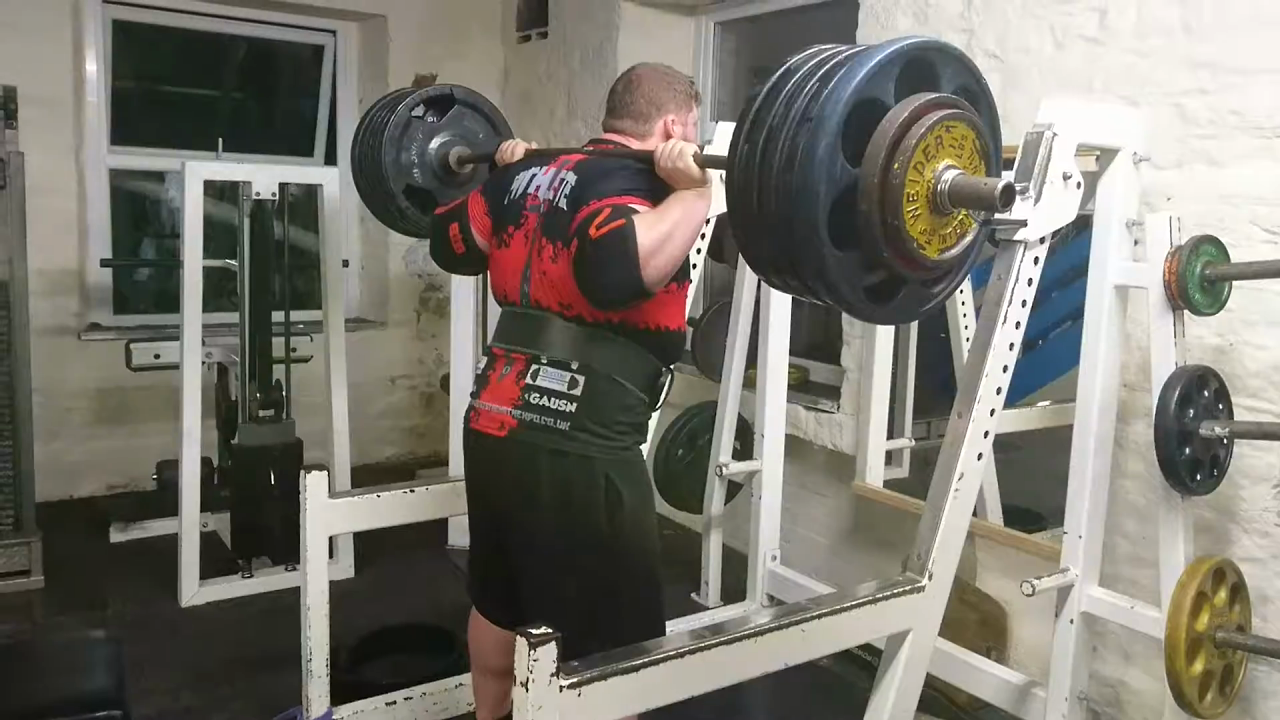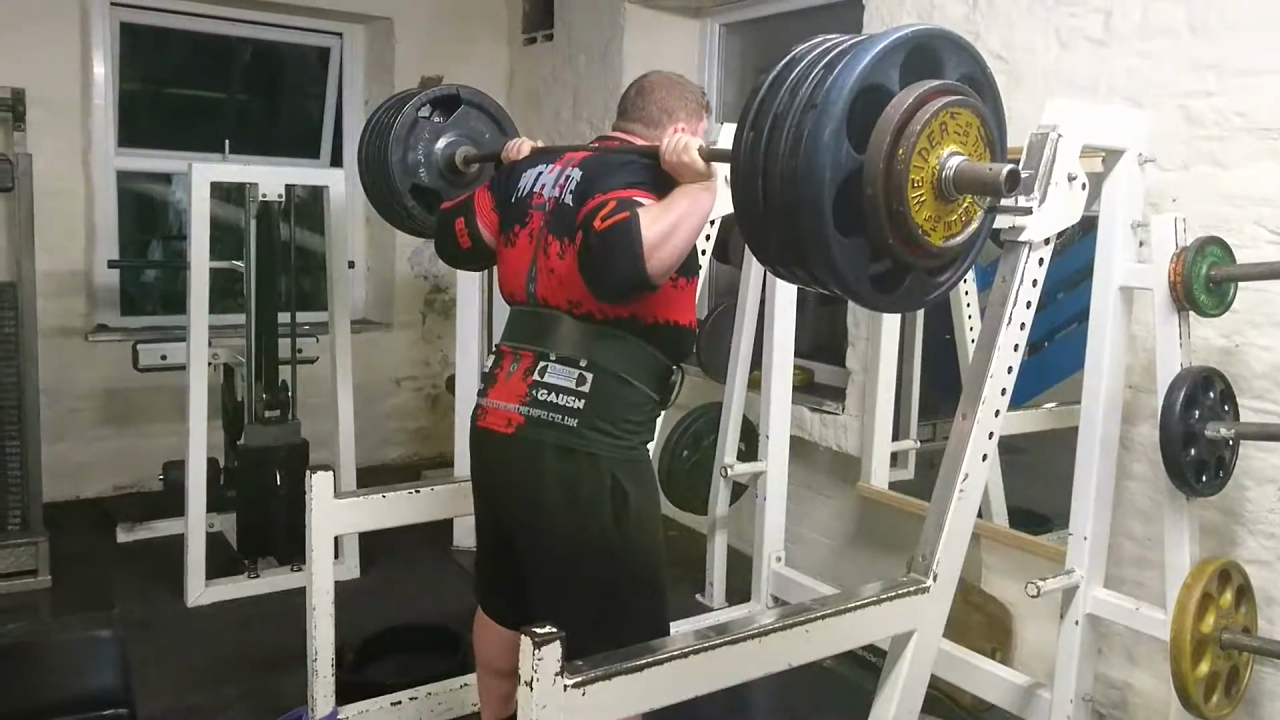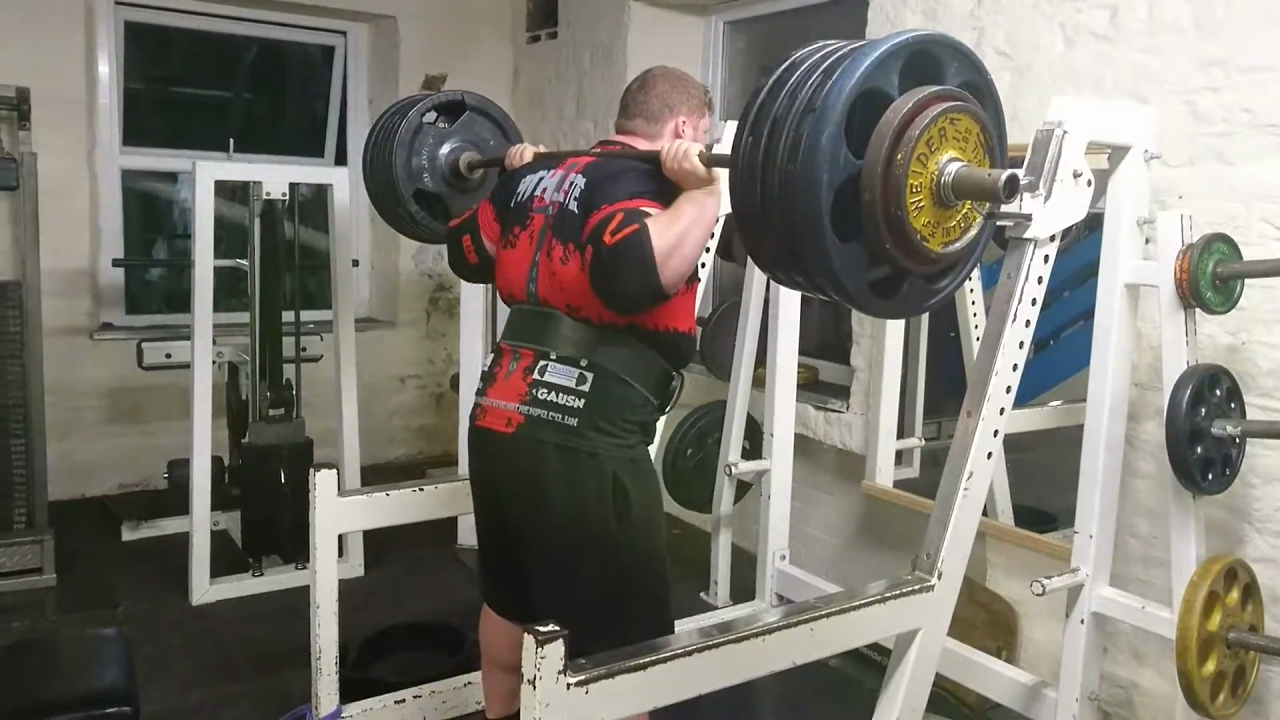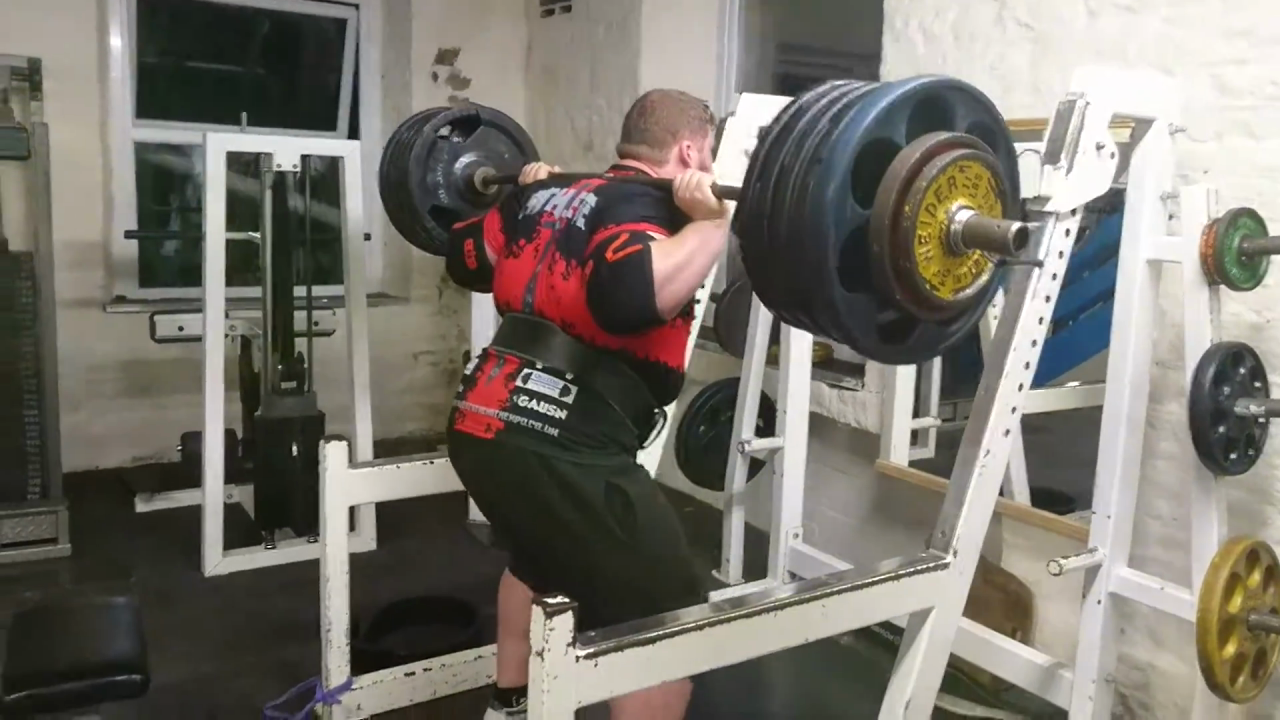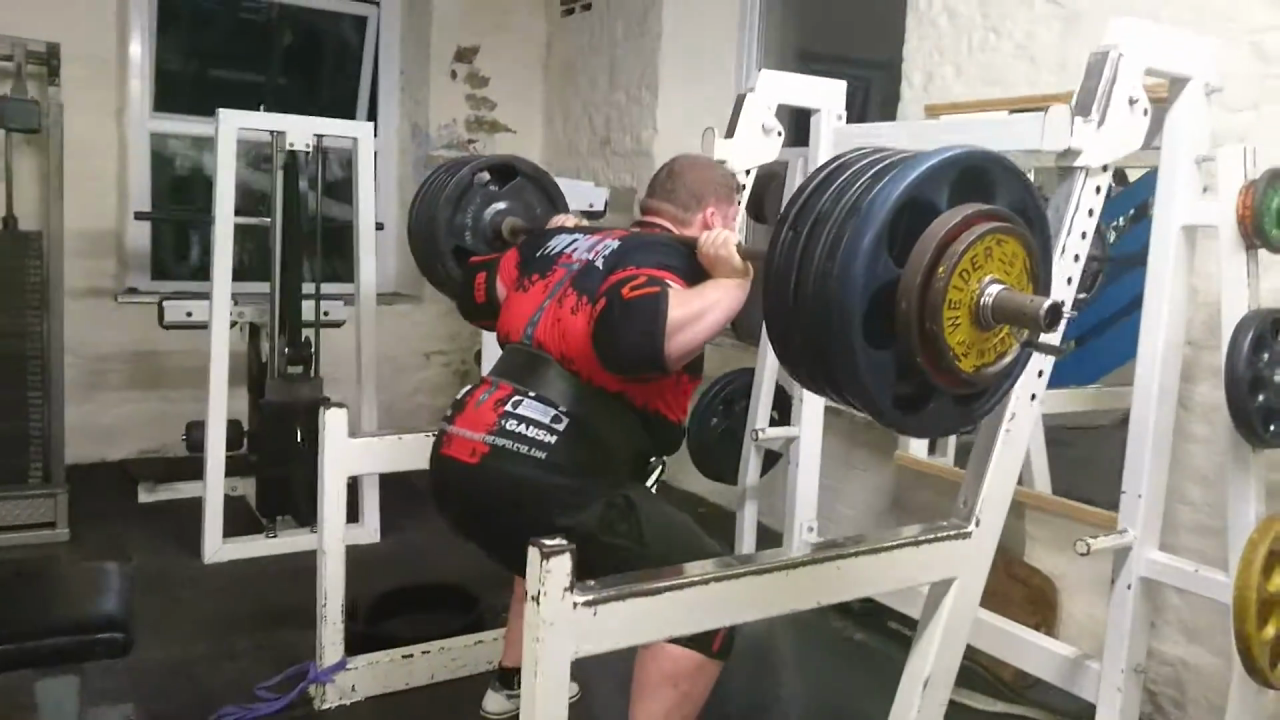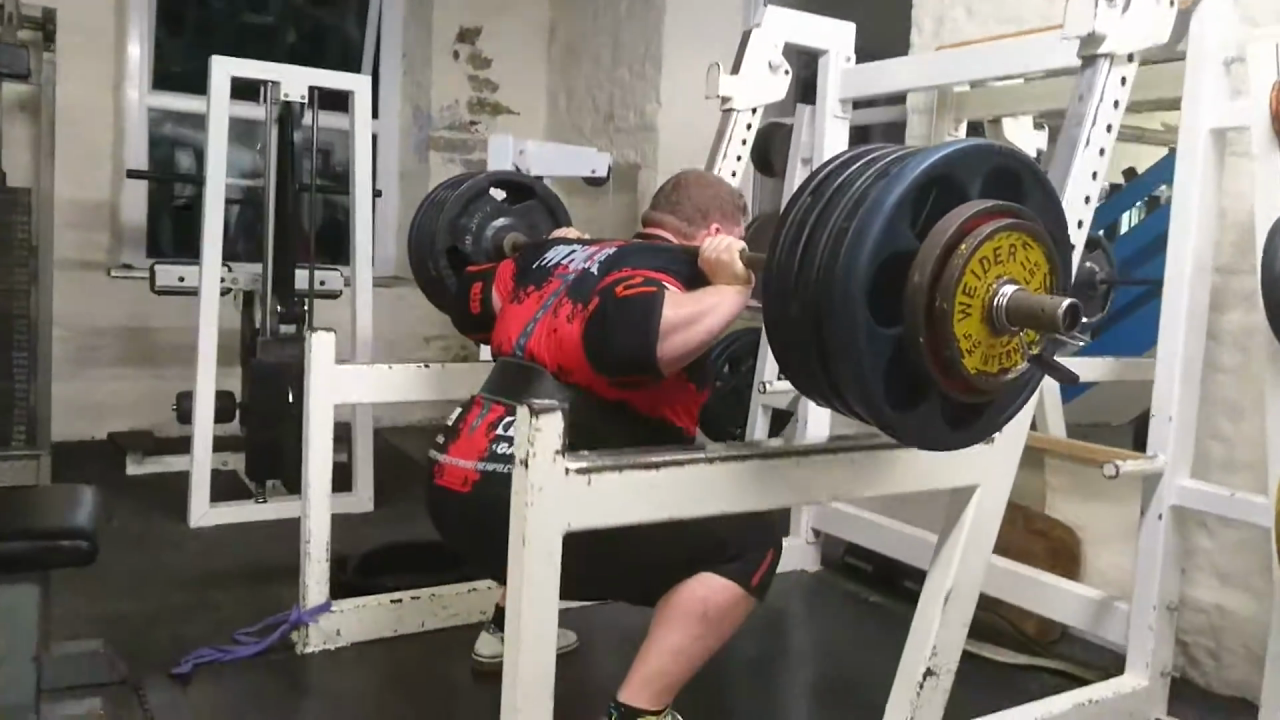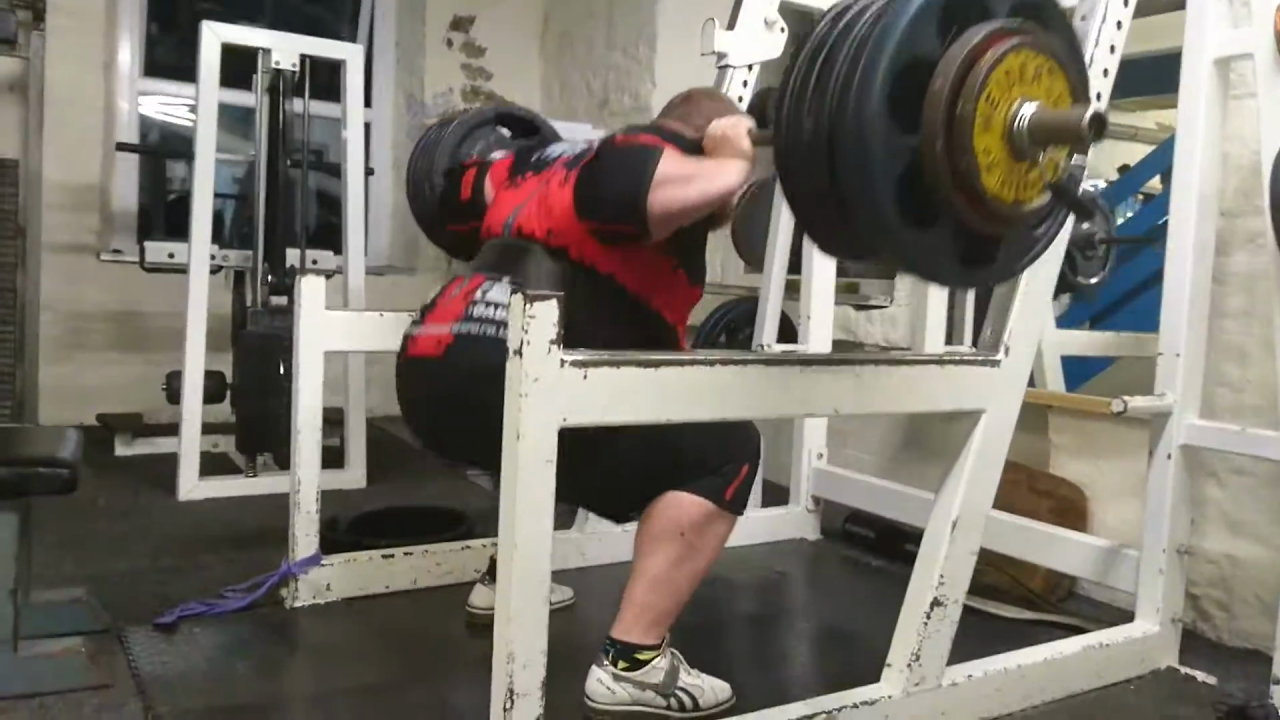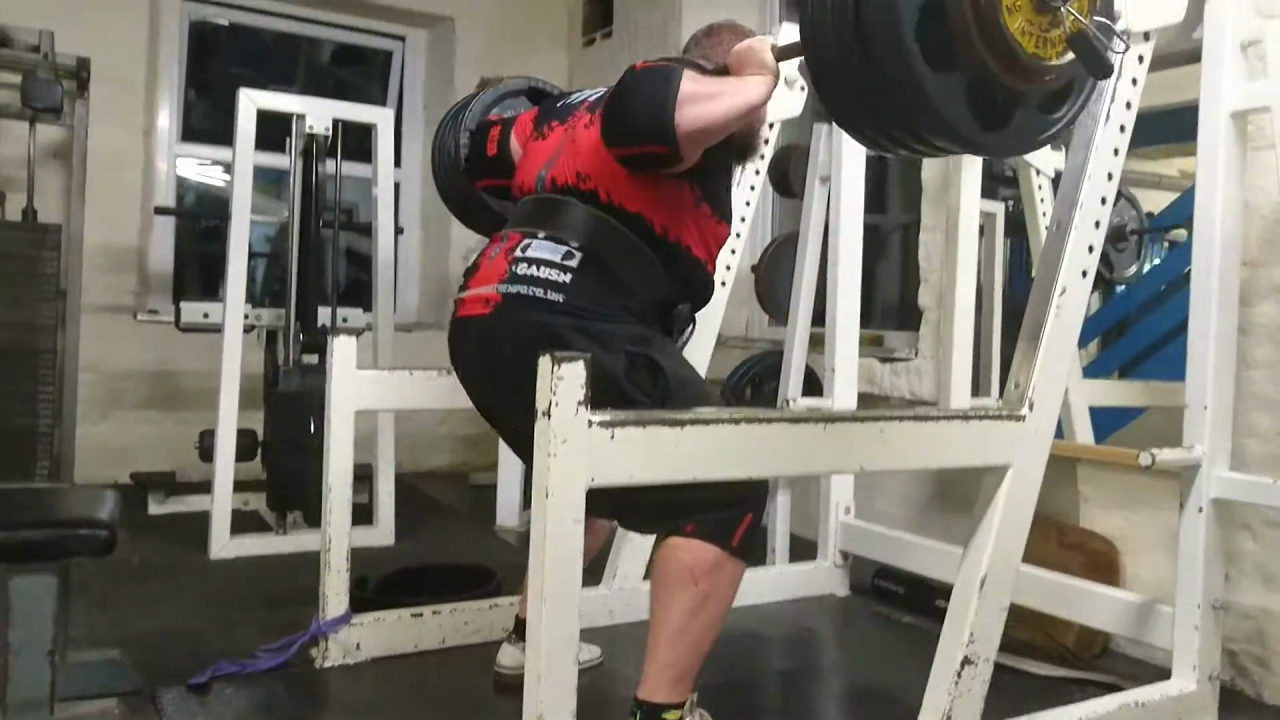
dt=0.5s
person 1, frame 1
left shoulder: (530, 174)
right shoulder: (627, 183)
left elbow: (450, 242)
right elbow: (619, 272)
right wrist: (693, 191)
left hip: (496, 425)
right hip: (575, 450)
left knee: (500, 601)
right knee: (608, 647)
person 1, frame 2
left shoulder: (538, 172)
right shoulder: (636, 178)
left elbow: (455, 237)
right elbow: (622, 262)
right wrist: (698, 184)
left hip: (501, 423)
right hip: (581, 448)
left knee: (505, 601)
right knee: (611, 648)
person 1, frame 3
left shoulder: (537, 177)
right shoulder: (638, 184)
left elbow: (466, 253)
right elbow: (636, 276)
right wrist: (701, 191)
left hip: (500, 424)
right hip: (581, 447)
left knee: (511, 598)
right knee: (619, 645)
person 1, frame 4
left shoulder: (548, 195)
right shoulder: (648, 210)
left elbow: (465, 258)
right elbow: (628, 296)
right wrist: (711, 222)
left hip: (479, 427)
right hip: (558, 449)
left knee: (541, 554)
right knee: (673, 617)
person 1, frame 5
left shoulder: (567, 241)
right shoulder: (670, 263)
left elbow: (475, 294)
right elbow: (638, 339)
right wrist: (731, 281)
left hip: (464, 460)
right hip: (539, 479)
left knee: (559, 543)
person 1, frame 6
left shoulder: (562, 254)
right shoulder: (669, 273)
left elbow: (472, 305)
right elbow: (627, 339)
right wrist: (732, 287)
left hip: (461, 490)
right knee: (749, 536)
left ankle: (508, 631)
person 1, frame 7
left shoulder: (565, 154)
right shoulder: (673, 164)
left elbow: (459, 194)
right elbow: (618, 190)
right wrist: (733, 165)
left hip: (434, 369)
right hip: (502, 371)
left knee: (581, 426)
right knee: (720, 449)
left ankle: (504, 581)
right ankle: (631, 662)
person 1, frame 8
left shoulder: (589, 101)
right shoulder: (693, 91)
left elbow: (486, 156)
right elbow: (648, 111)
right wrist: (757, 82)
left hip: (491, 318)
right hip: (559, 324)
right knee: (723, 491)
left ankle: (530, 638)
